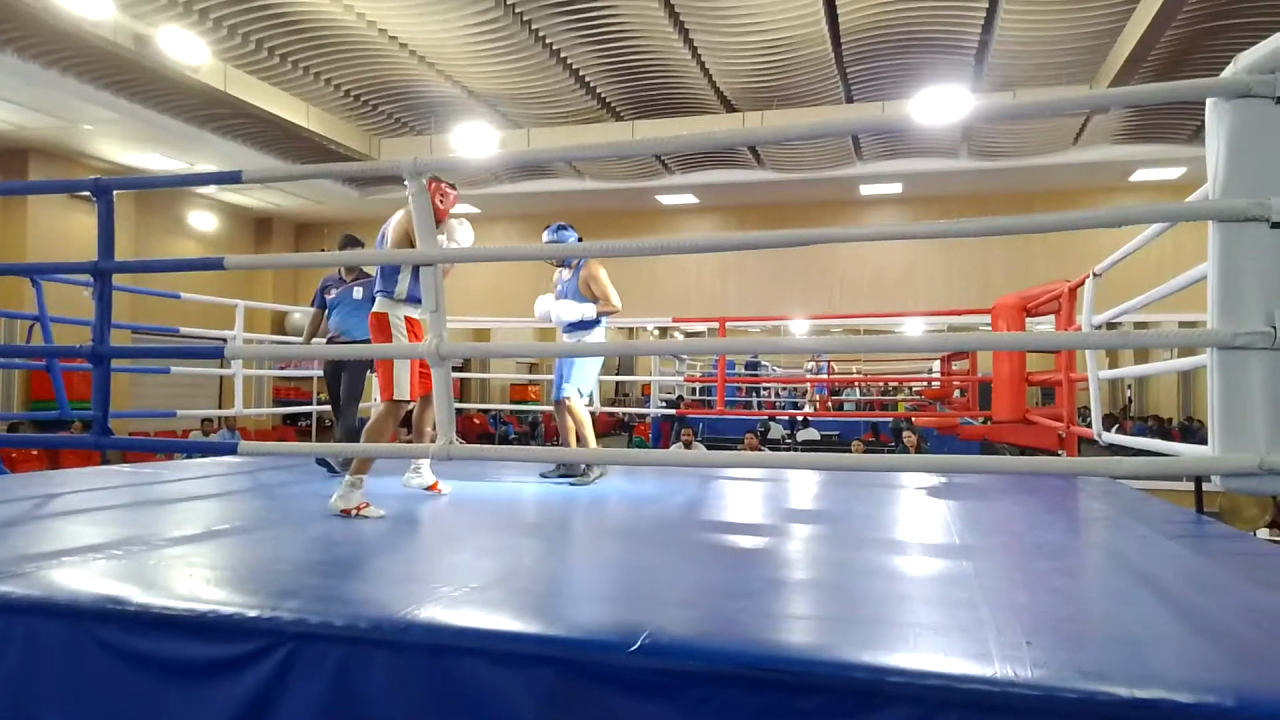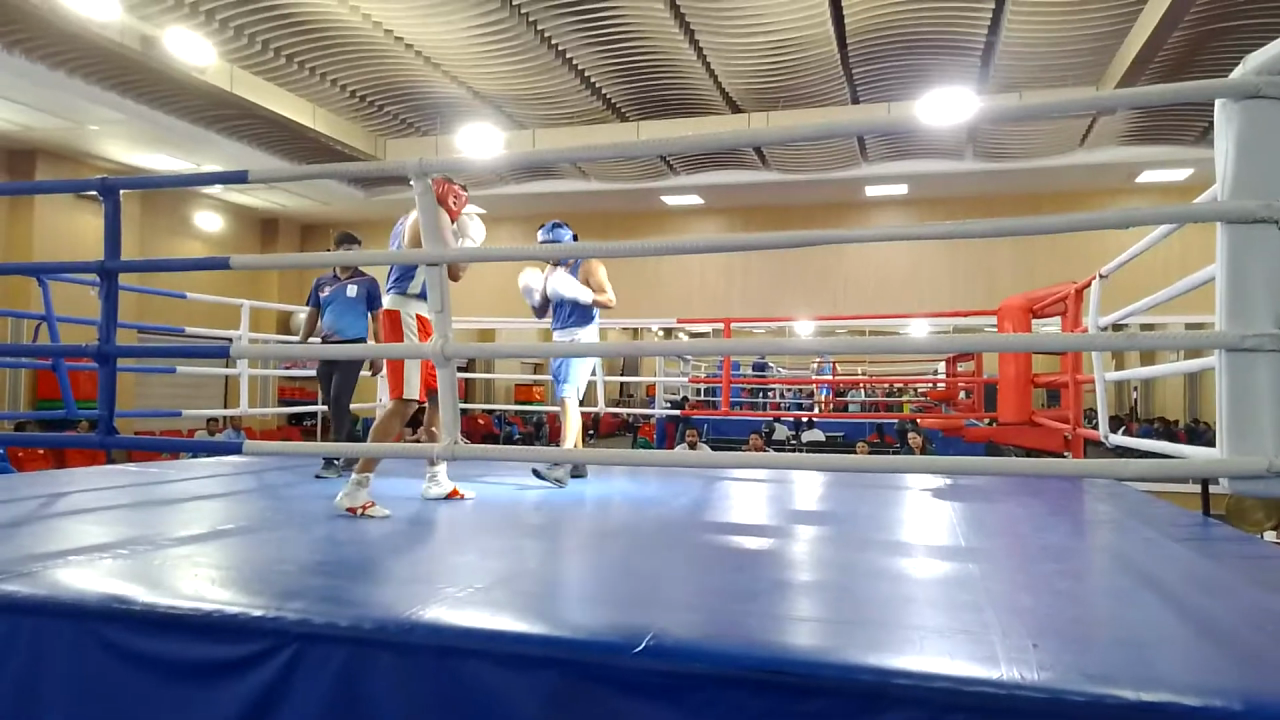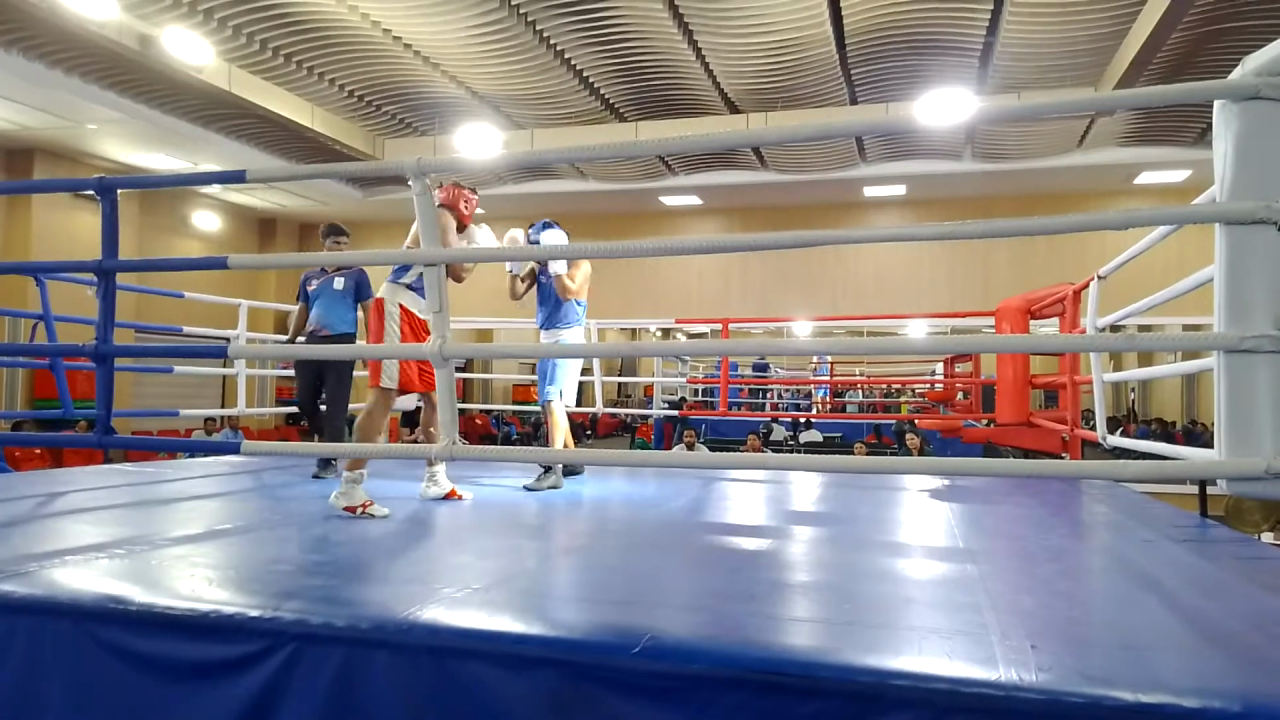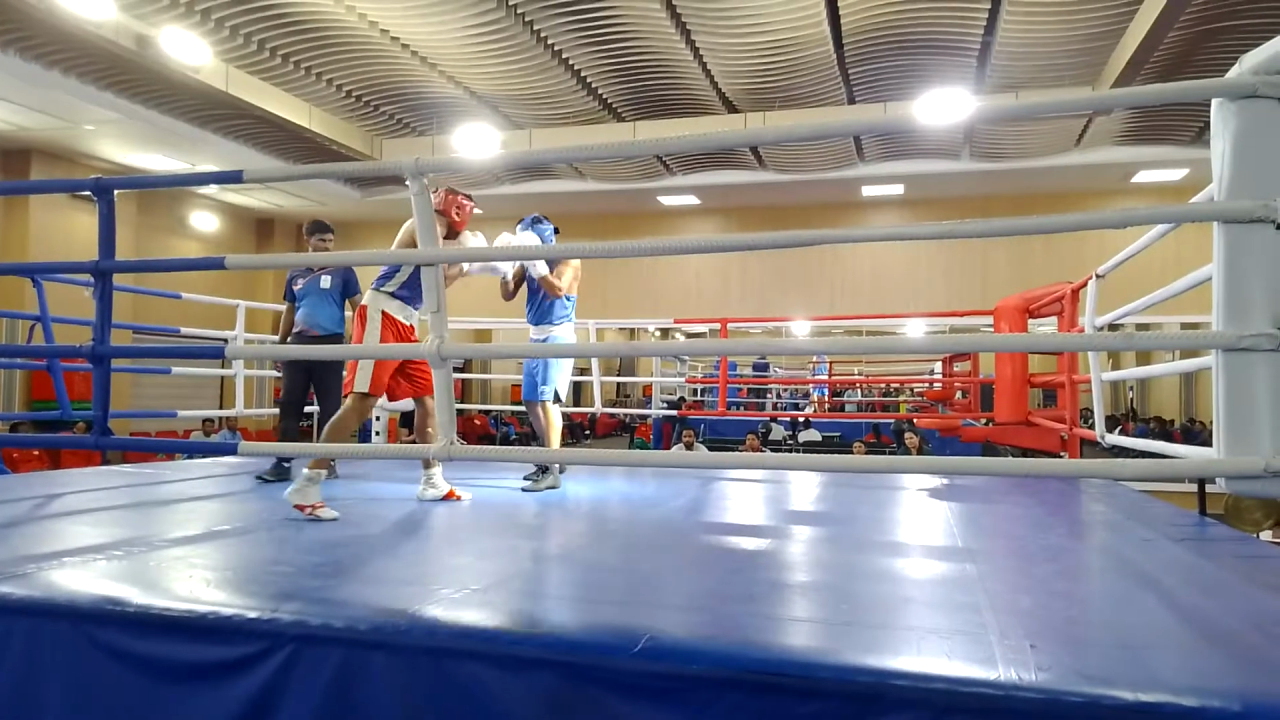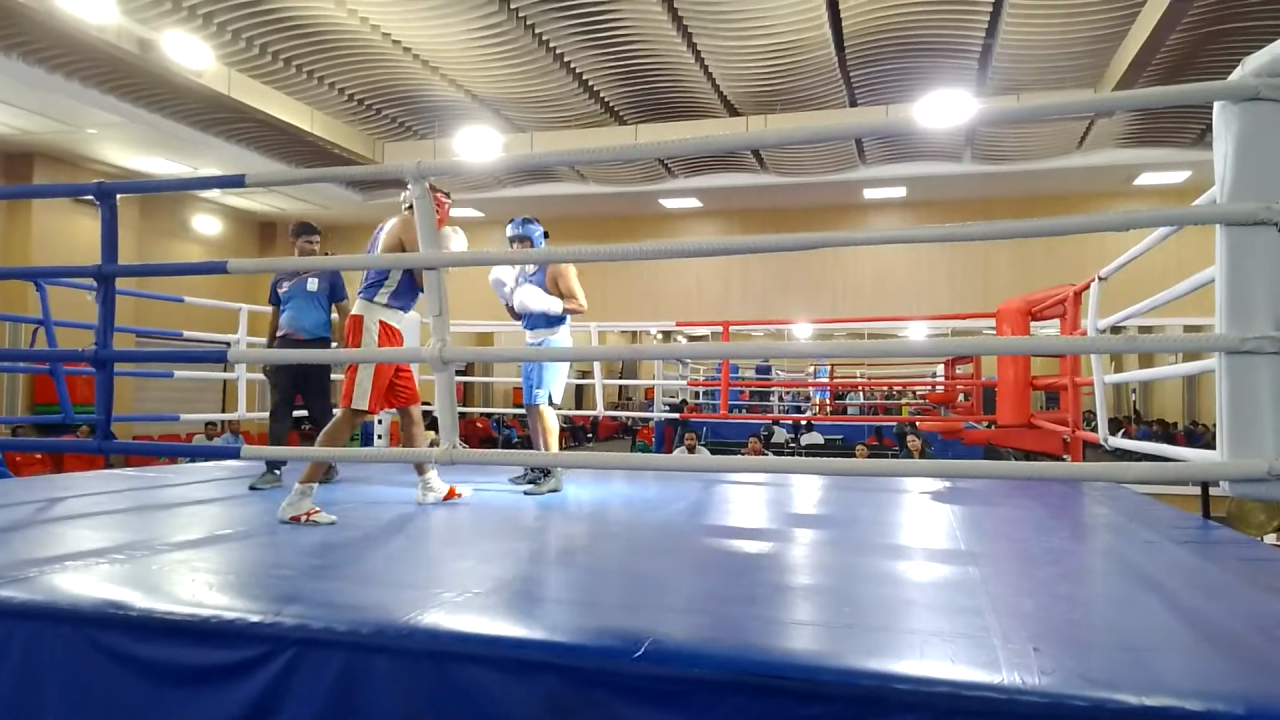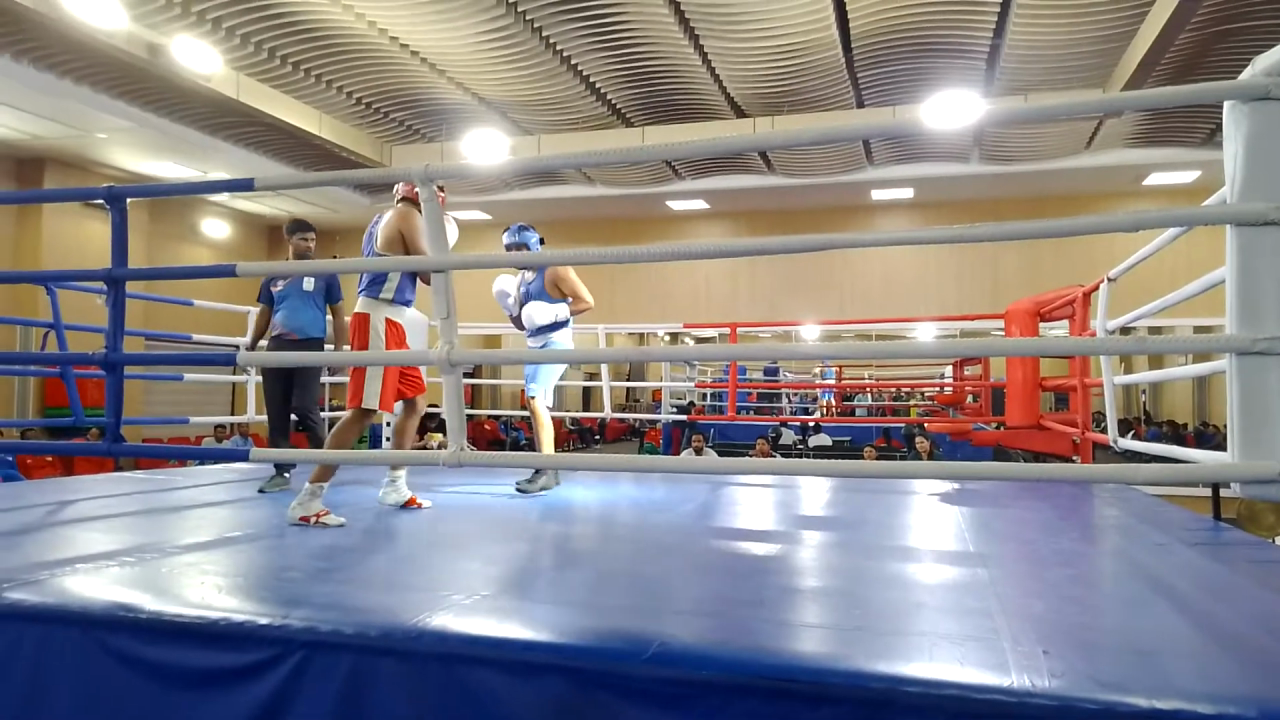
dt=0.2s
person 1, frame 1
left shoulder: (397, 221)
right shoulder: (416, 216)
right elbow: (437, 272)
left wrist: (442, 244)
right wrist: (456, 244)
left hip: (405, 318)
right hip: (395, 318)
left knee: (428, 393)
right knee: (395, 404)
left ankle: (419, 470)
right ankle: (349, 492)
person 1, frame 2
left shoulder: (409, 221)
right shoulder: (434, 214)
right elbow: (454, 272)
left wrist: (456, 241)
right wrist: (468, 240)
left hip: (412, 316)
right hip: (407, 315)
left knee: (437, 395)
right knee: (404, 402)
left ankle: (437, 479)
right ankle: (355, 491)
person 1, frame 3
left shoulder: (434, 223)
right shoulder: (440, 217)
left elbow: (438, 269)
right elbow: (458, 272)
left wrist: (466, 245)
right wrist: (478, 247)
left hip: (414, 314)
right hip: (397, 308)
left knee: (434, 395)
right knee: (385, 395)
left ankle: (435, 480)
right ankle: (349, 489)
person 1, frame 4
left shoulder: (434, 234)
left elbow: (424, 277)
right elbow: (441, 278)
left wrist: (461, 261)
right wrist: (465, 260)
left hip: (403, 323)
right hip: (381, 316)
left knee: (426, 400)
right knee: (361, 401)
left ankle: (432, 482)
right ankle: (305, 489)
person 1, frame 5
left shoulder: (389, 226)
right shoulder: (410, 224)
right elbow: (428, 282)
right wrist: (448, 254)
left hip: (388, 327)
right hip: (373, 324)
left knee: (411, 408)
right knee: (353, 412)
left ankle: (430, 485)
right ankle: (297, 500)
person 1, frame 6
left shoulder: (383, 220)
right shoulder: (407, 216)
right elbow: (429, 275)
left wrist: (433, 244)
left hip: (388, 324)
right hip: (378, 321)
left knee: (415, 401)
right knee: (362, 412)
left ankle: (394, 486)
right ankle: (307, 500)
person 2, frame 1
left shoulder: (591, 270)
right shoulder: (559, 275)
left elbow: (615, 305)
left wrist: (578, 311)
right wrist: (551, 313)
left hip: (588, 343)
right hip: (569, 344)
left knee: (570, 399)
right knee: (560, 403)
left ankle: (595, 463)
right ankle: (571, 463)
person 2, frame 2
left shoulder: (589, 266)
right shoulder: (550, 272)
left elbow: (609, 300)
right elbow: (542, 313)
left wrist: (577, 291)
right wrist: (532, 296)
left hip: (582, 340)
right hip: (560, 342)
left knee: (568, 398)
right knee: (566, 401)
left ankle: (563, 465)
right ankle: (576, 463)
person 2, frame 3
left shoulder: (578, 264)
right shoulder: (538, 266)
left elbow: (566, 294)
right elbow: (516, 293)
left wrist: (557, 263)
right wrist: (513, 262)
left hip: (568, 341)
right hip: (546, 342)
left knee: (554, 401)
right knee: (549, 404)
left ankle: (554, 470)
person 2, frame 4
left shoulder: (568, 260)
right shoulder: (527, 263)
left elbow: (556, 291)
right elbow: (508, 295)
left wrist: (537, 264)
left hip: (558, 337)
right hip: (536, 338)
left knee: (547, 400)
right knee: (531, 400)
left ankle: (552, 471)
person 2, frame 5
left shoulder: (558, 266)
right shoulder: (521, 271)
left elbow: (580, 305)
right elbow: (518, 315)
left wrist: (544, 303)
right wrist: (505, 294)
left hip: (554, 340)
right hip: (532, 342)
left knee: (543, 404)
right knee: (532, 407)
left ankle: (553, 473)
right ankle: (540, 467)
person 2, frame 6
left shoulder: (556, 270)
right shoulder: (520, 279)
left elbow: (587, 301)
left wrist: (553, 313)
right wrist: (509, 306)
left hip: (555, 343)
right hip: (534, 346)
left knee: (534, 398)
right knee: (537, 404)
left ankle: (546, 469)
right ankle: (547, 469)
person 3, frame 1
left shoulder: (371, 283)
right shoulder: (327, 283)
right elbow: (317, 316)
right wrist: (304, 345)
left knee: (348, 402)
right knee: (338, 405)
left ankle: (341, 455)
person 3, frame 2
left shoulder: (368, 283)
right shoulder: (321, 282)
left elbow: (377, 319)
right elbow: (312, 316)
right wrist: (300, 344)
left knee: (339, 403)
right knee: (334, 406)
left ankle: (332, 459)
person 3, frame 3
left shoulder: (356, 274)
right shoulder: (309, 276)
left elbow: (368, 311)
right elbow: (302, 312)
right wrist: (290, 341)
left hip: (342, 343)
right hip: (312, 343)
left knee: (335, 404)
right knee: (304, 399)
left ankle: (330, 459)
right ankle: (329, 442)
person 3, frame 4
left shoulder: (343, 272)
right shoulder: (295, 275)
left elbow: (358, 308)
right elbow: (289, 312)
right wrist: (280, 344)
left hip: (329, 344)
right hip: (299, 343)
left knee: (328, 407)
right knee: (289, 402)
right ankle: (283, 462)
person 3, frame 5
left shoulder: (329, 275)
right shoulder: (280, 278)
left elbow: (344, 313)
right elbow: (274, 316)
left wrist: (341, 346)
right wrist: (267, 350)
left hip: (316, 348)
right hip: (284, 348)
left knee: (320, 411)
right knee: (279, 410)
left ankle: (328, 464)
right ankle: (273, 470)
person 3, frame 6
left shoulder: (325, 275)
right shoulder: (273, 276)
left elbow: (338, 314)
right elbow: (264, 315)
left wrist: (339, 350)
right wrist: (251, 347)
left hip: (310, 348)
right hip: (277, 349)
left knee: (305, 407)
right knee: (277, 414)
right ankle: (282, 472)
